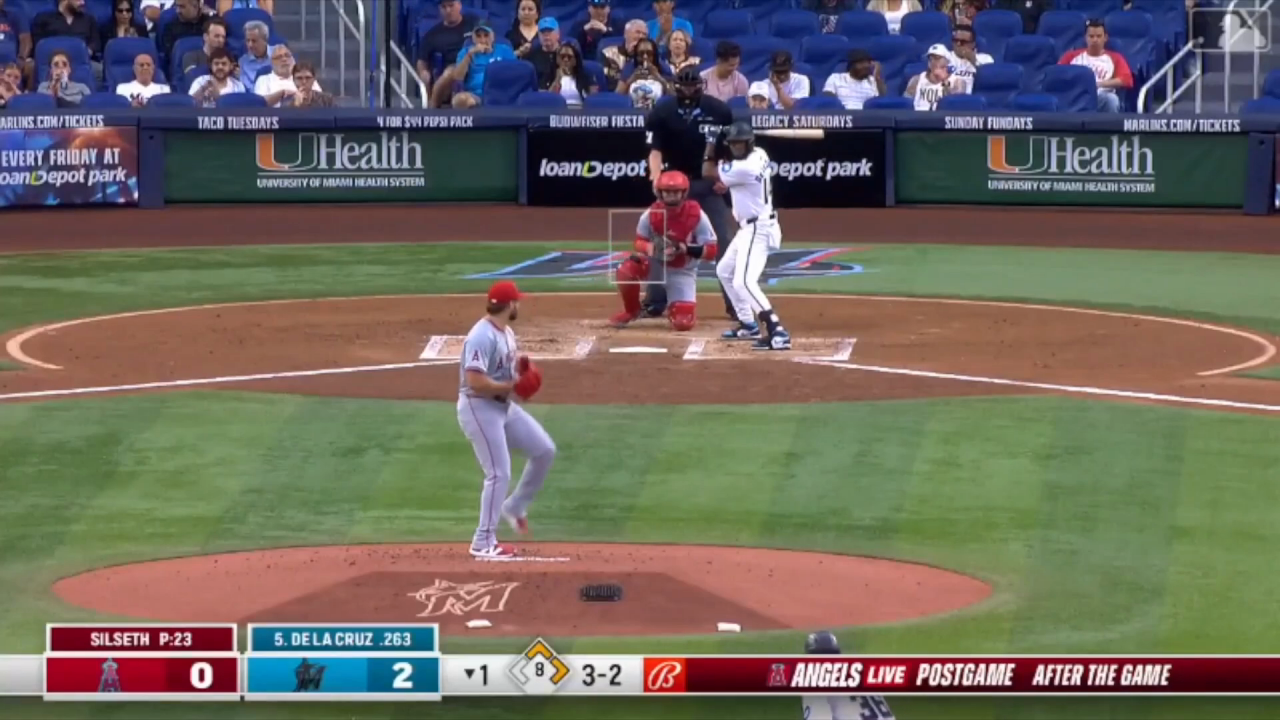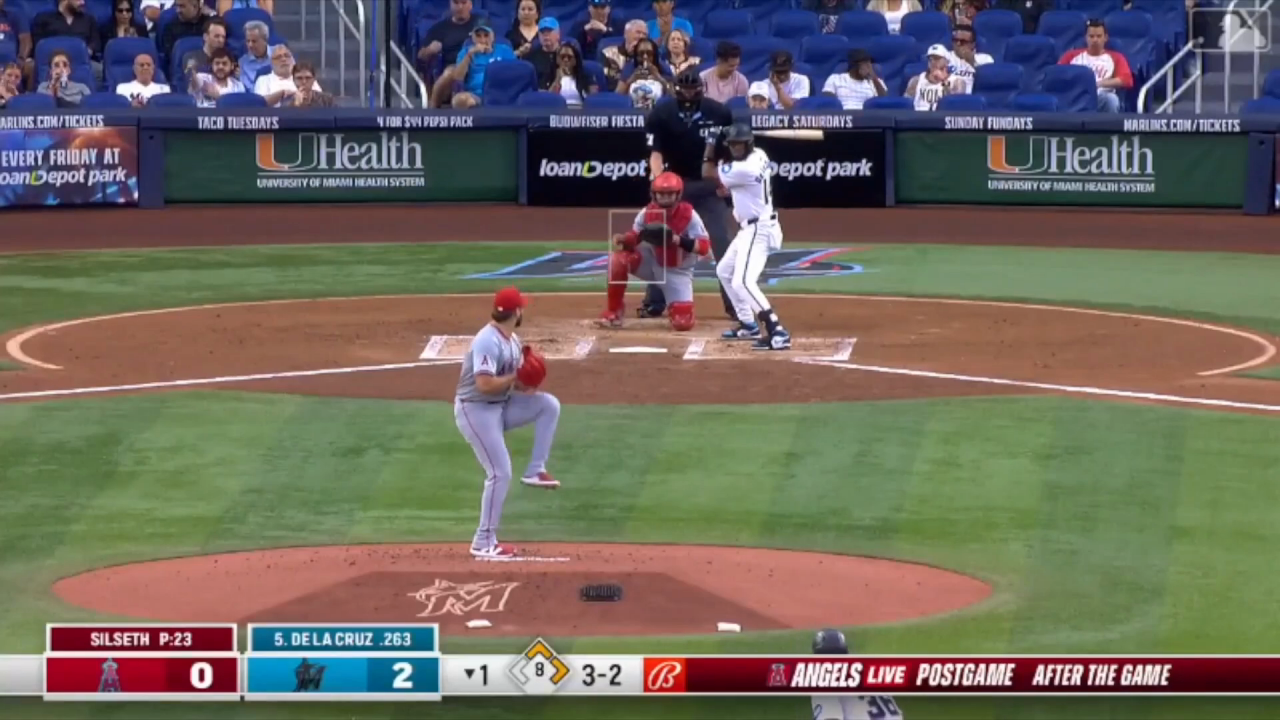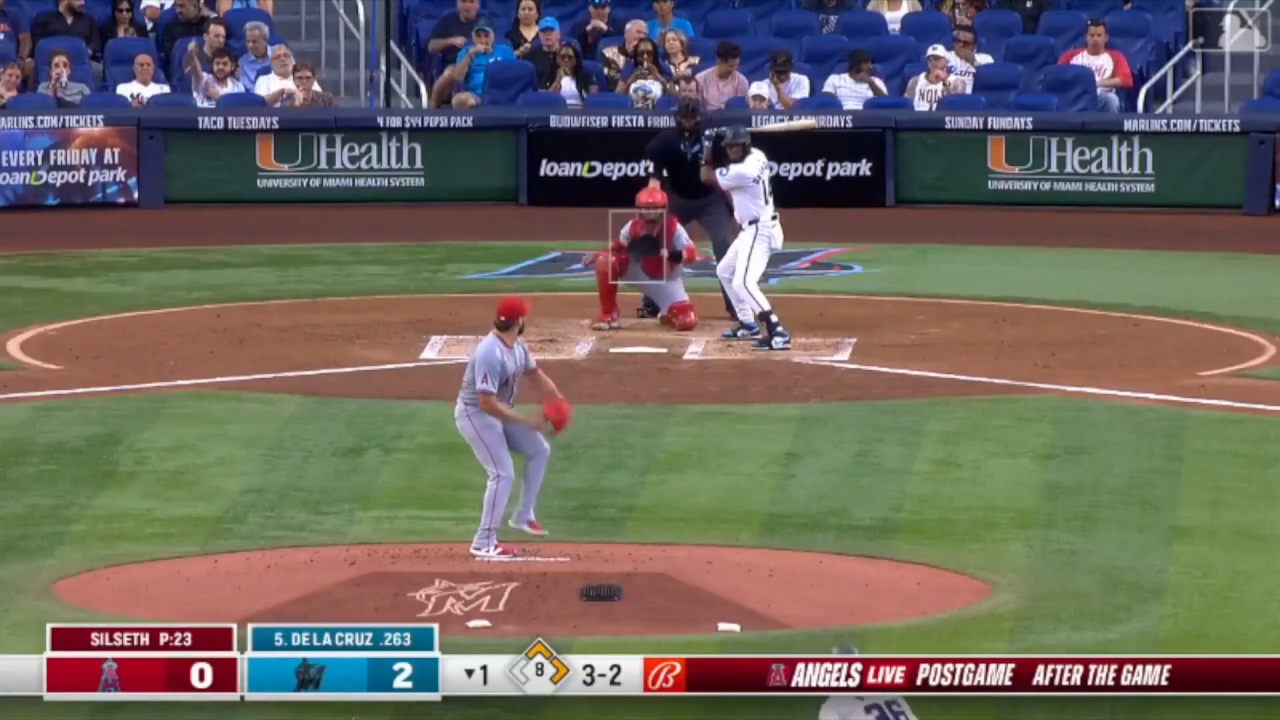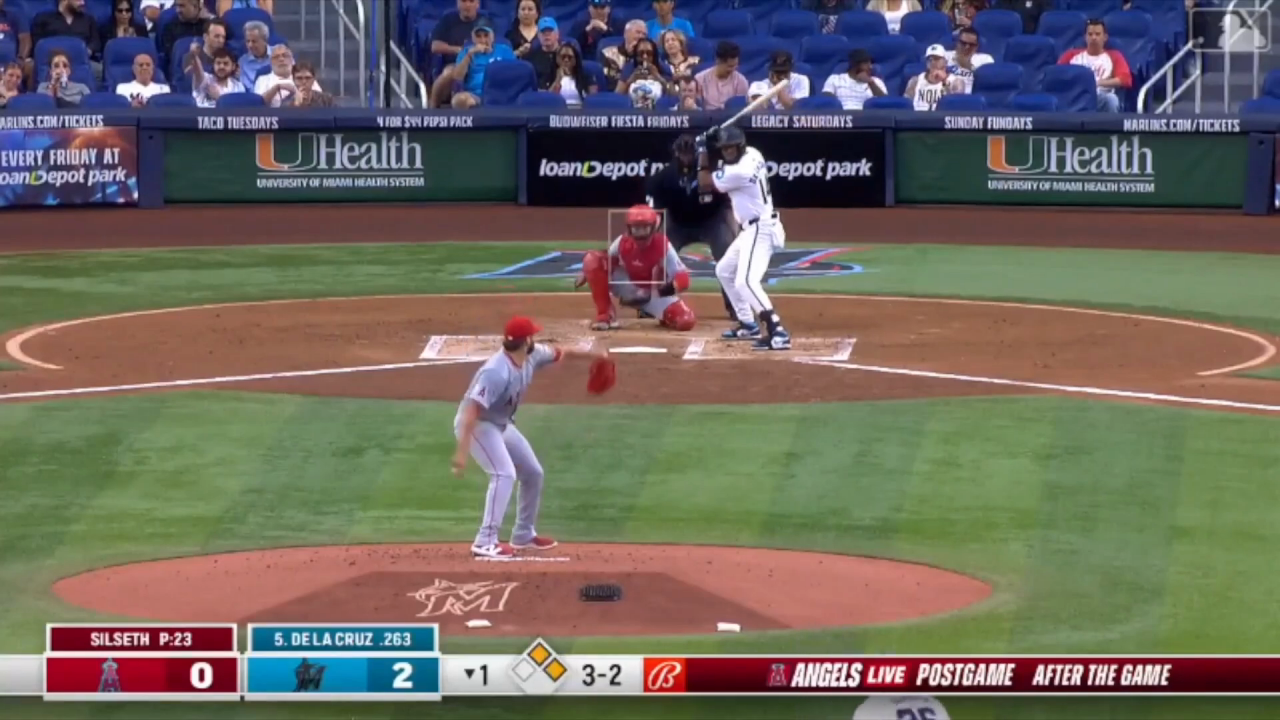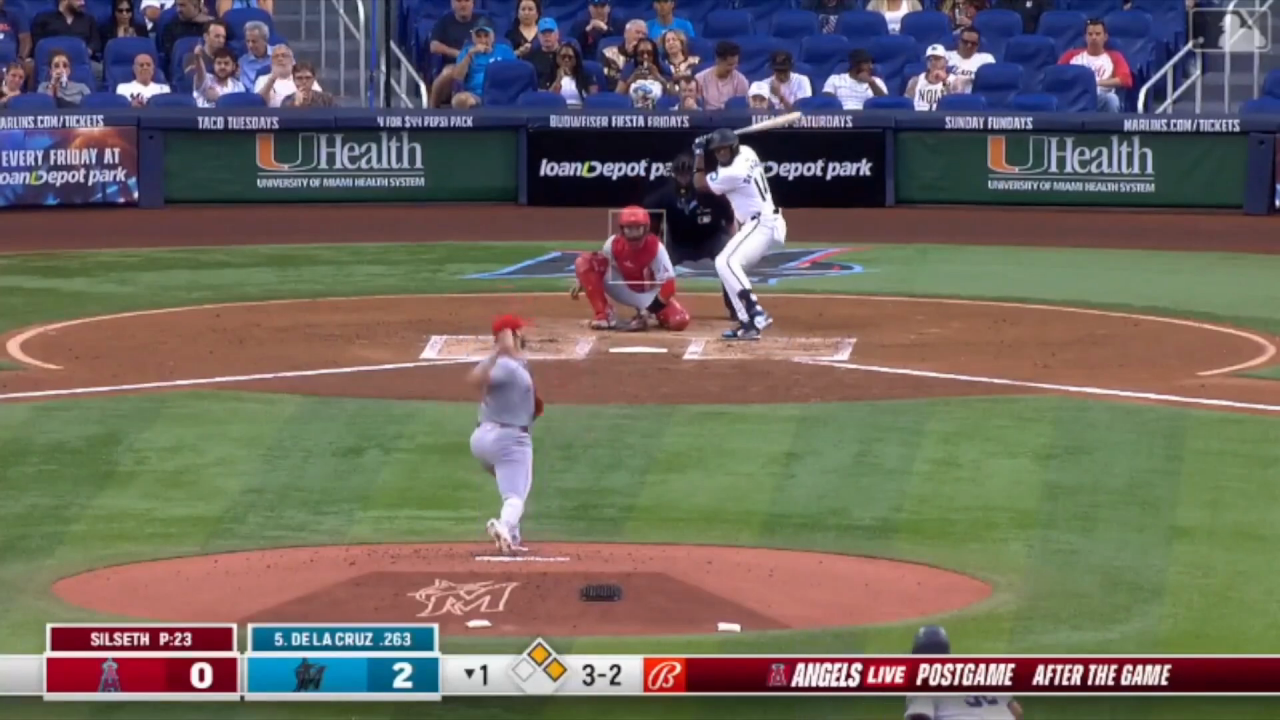
dt=0.2s
person 1, frame 1
left shoulder: (507, 333)
right shoulder: (481, 336)
right elbow: (475, 381)
left wrist: (525, 374)
right wrist: (512, 385)
left hip: (505, 406)
right hip: (479, 409)
left knee: (545, 451)
right knee: (499, 474)
left ankle: (514, 508)
right ankle: (483, 542)
person 1, frame 2
left shoulder: (512, 339)
right shoulder: (487, 342)
left elbow: (520, 374)
right elbow: (486, 385)
right wrist: (518, 377)
left hip: (502, 406)
right hip: (475, 410)
left knee: (549, 405)
right knee: (500, 474)
left ankle: (535, 470)
right ankle: (483, 542)
person 1, frame 3
left shoulder: (517, 346)
right shoulder: (488, 353)
left elbow: (534, 373)
right elbow: (485, 402)
left wrist: (557, 399)
right wrist: (525, 420)
left hip: (500, 415)
right hip: (475, 416)
left knee: (540, 450)
right knee: (502, 473)
left ankle: (524, 516)
right ankle: (483, 541)
person 1, frame 4
left shoulder: (532, 357)
right shoulder: (497, 372)
left elbow: (558, 353)
right elbow: (471, 411)
left wrist: (593, 354)
right wrist: (462, 451)
left hip: (500, 425)
right hip: (480, 426)
left knee: (534, 474)
right knee: (505, 476)
left ankle: (524, 534)
right ankle: (485, 542)
person 1, frame 5
right shoulder: (508, 364)
right elbow: (475, 378)
right wrist: (497, 355)
left hip: (483, 439)
right hip: (509, 440)
left knee: (508, 483)
right knee: (515, 497)
left ankle: (509, 535)
right ankle: (504, 528)
person 2, frame 1
left shoulder: (745, 168)
right shoulder: (758, 155)
right elbow: (729, 162)
left hip: (758, 229)
right hip: (750, 228)
left knee: (743, 281)
right knee: (725, 271)
left ankle: (778, 333)
right ankle: (749, 324)
person 2, frame 2
left shoulder: (745, 169)
right shoulder: (758, 155)
right elbow: (729, 162)
left hip: (758, 230)
right hip: (750, 229)
left knee: (742, 282)
right knee: (725, 271)
left ankle: (777, 332)
right ankle: (749, 324)
person 2, frame 3
left shoulder: (743, 171)
right shoulder: (756, 156)
left elbow: (707, 178)
right elbow: (726, 167)
left wrist: (707, 146)
right wrist: (717, 143)
left hip: (760, 231)
right hip: (752, 229)
left knee: (743, 282)
right knee: (725, 271)
left ankle: (777, 333)
right ankle: (749, 325)
person 2, frame 4
left shoulder: (739, 171)
right shoulder: (753, 154)
left elbow: (705, 183)
left wrist: (702, 151)
right wrist: (713, 141)
left hip: (761, 230)
right hip: (754, 229)
left knee: (746, 281)
right knee: (725, 271)
left ankle: (778, 333)
right ankle: (749, 325)
person 2, frame 5
left shoulder: (732, 173)
right shoulder: (747, 152)
left elbow: (700, 184)
left wrist: (698, 153)
right wrist: (707, 146)
left hip: (764, 224)
right hip: (767, 224)
left knee: (725, 262)
right knee: (731, 267)
left ankle: (756, 312)
right ankle: (748, 323)
person 3, frame 1
left shoulder: (718, 109)
right shoulder: (662, 111)
right elbow: (655, 149)
right wrist: (657, 176)
left hip: (709, 183)
left knee: (722, 241)
left ankle: (735, 303)
right ankle: (654, 303)
person 3, frame 2
left shoulder: (718, 111)
right shoulder: (662, 113)
right elbow: (656, 151)
right wrist: (658, 179)
left hip: (710, 185)
left knee: (722, 242)
left ankle: (735, 304)
right ankle: (654, 303)
person 3, frame 3
right shoulder: (664, 141)
right elbow: (655, 178)
left hip: (710, 199)
right hip: (677, 199)
left knee: (725, 245)
left ankle: (736, 305)
right ankle: (652, 302)
person 3, frame 4
right shoulder: (664, 176)
left elbow: (728, 207)
left wrist: (734, 236)
left hip: (711, 222)
right hip: (678, 224)
left knee: (728, 254)
person 3, frame 5
left shoulder: (711, 192)
right shoulder: (663, 196)
left elbow: (730, 222)
right elbow: (651, 229)
left hip: (710, 239)
right hip: (677, 242)
left ankle: (735, 307)
